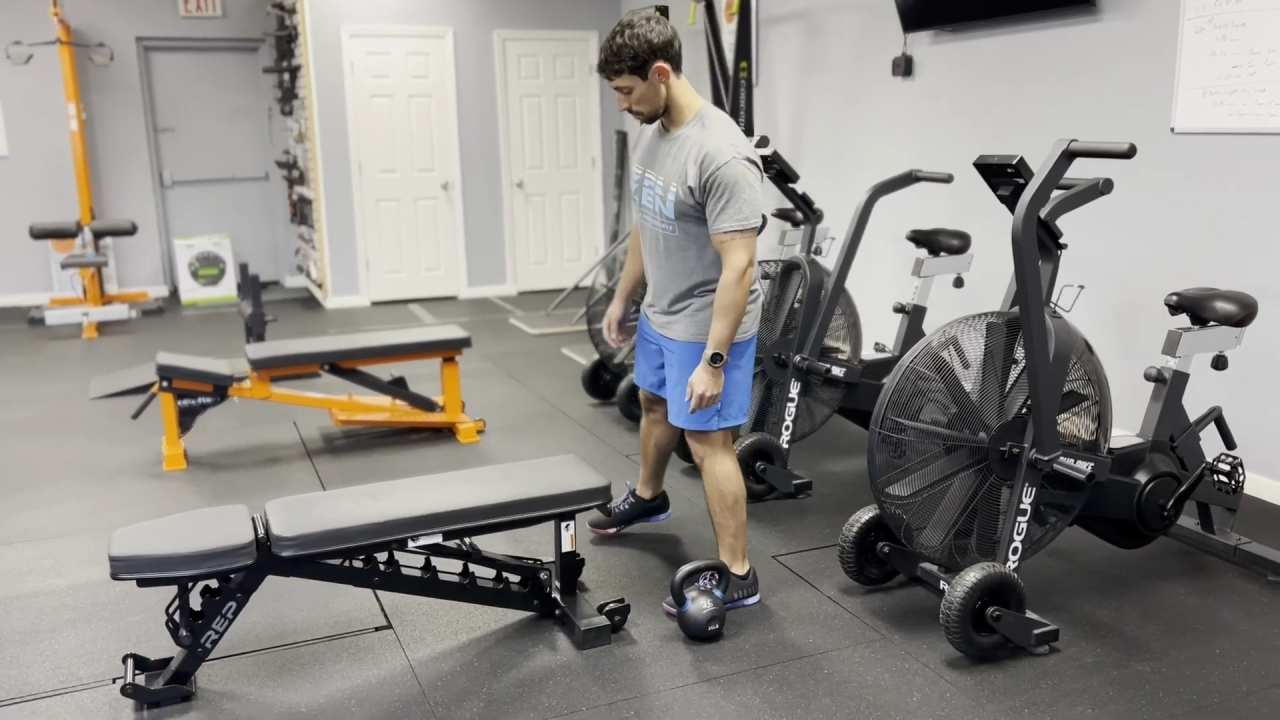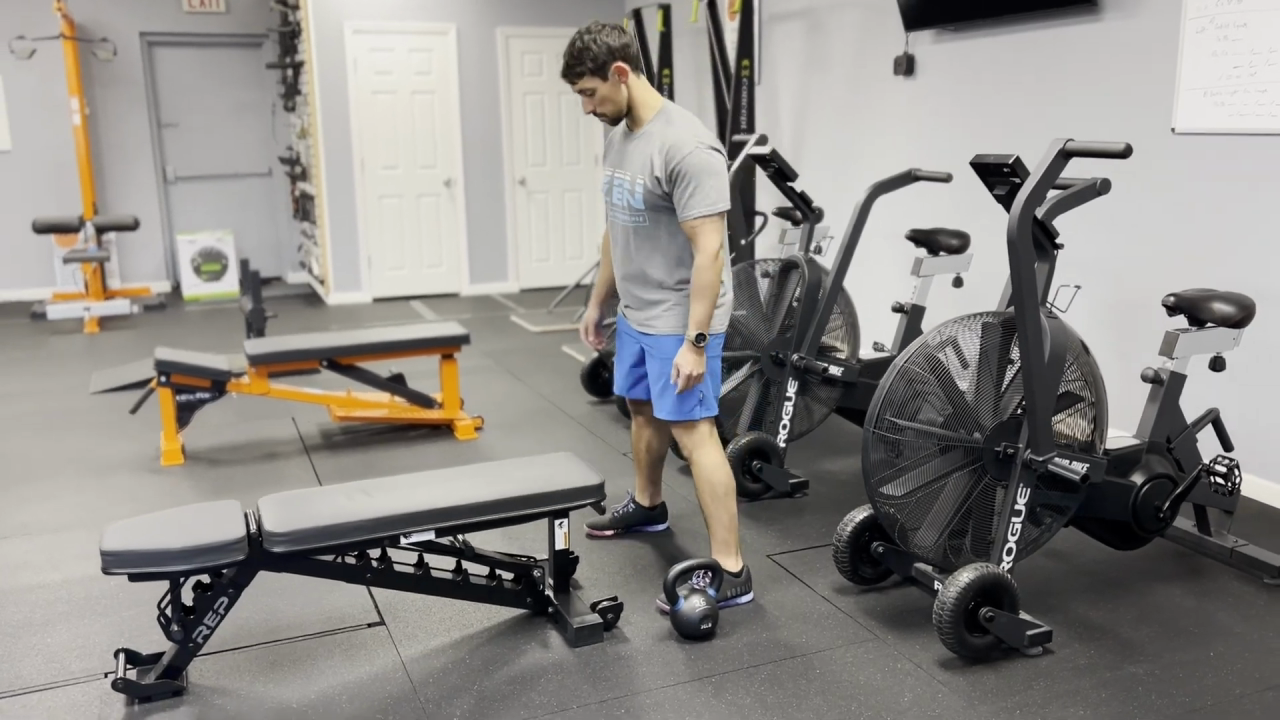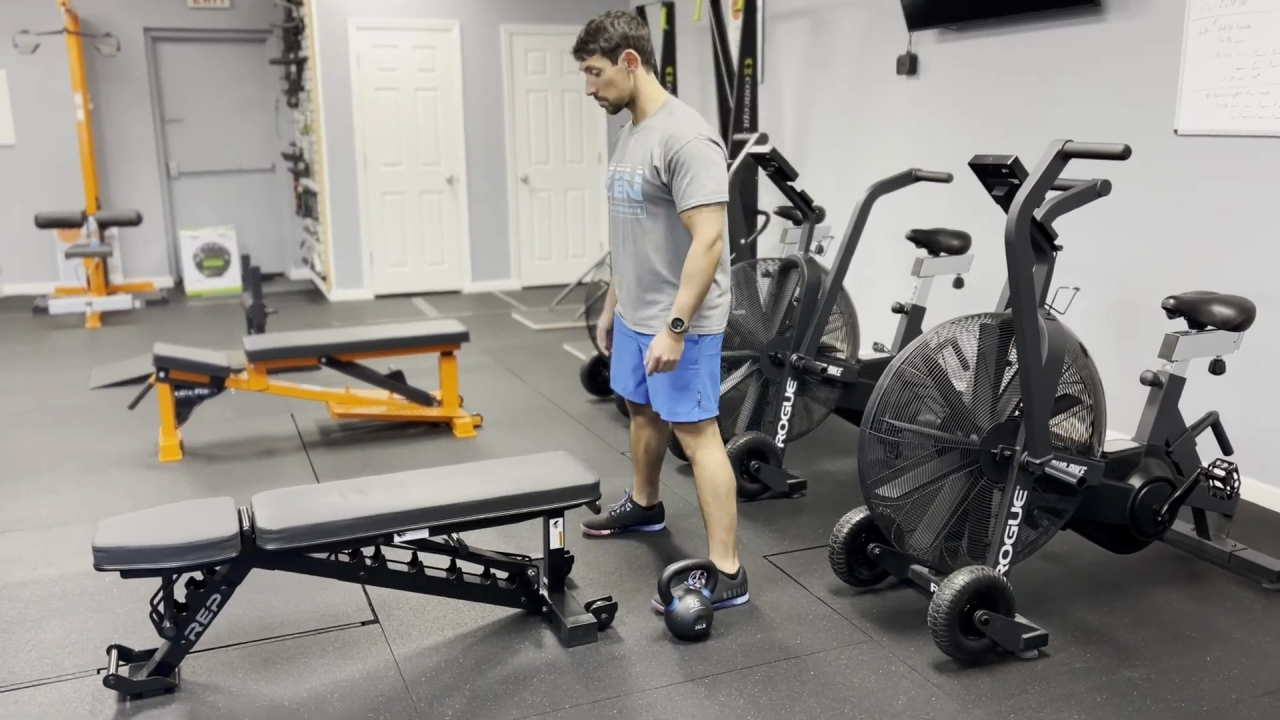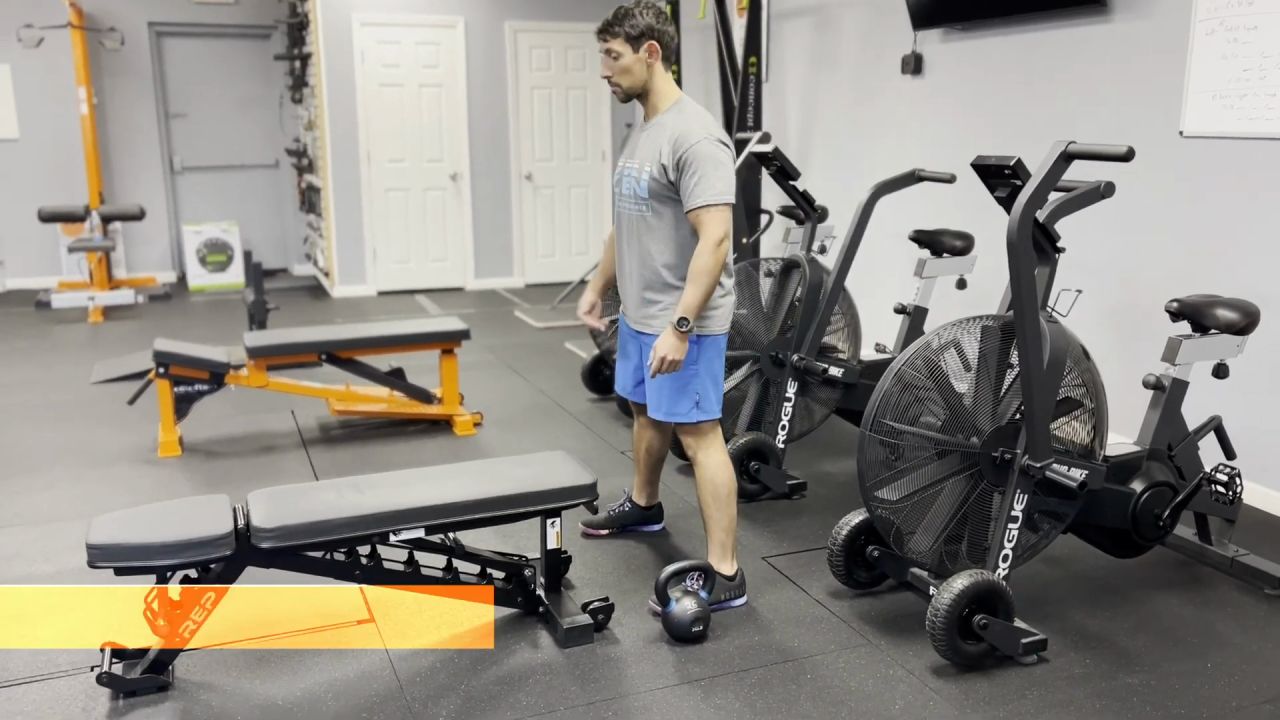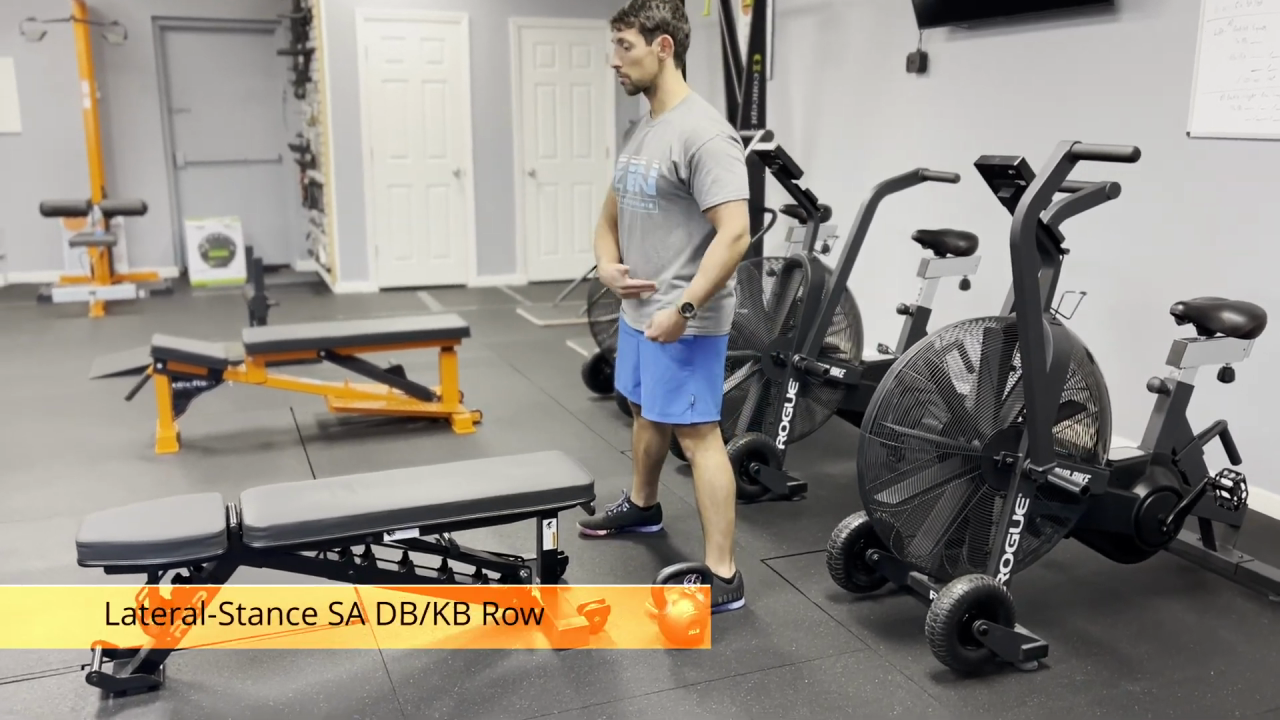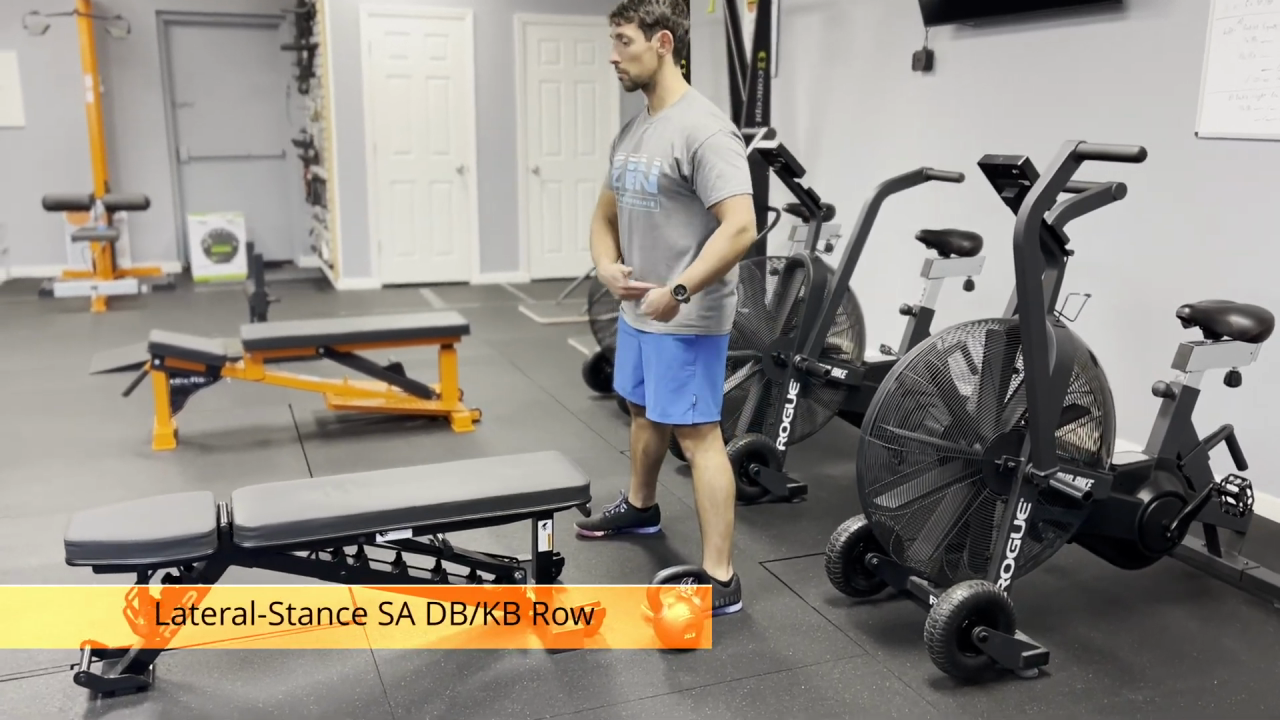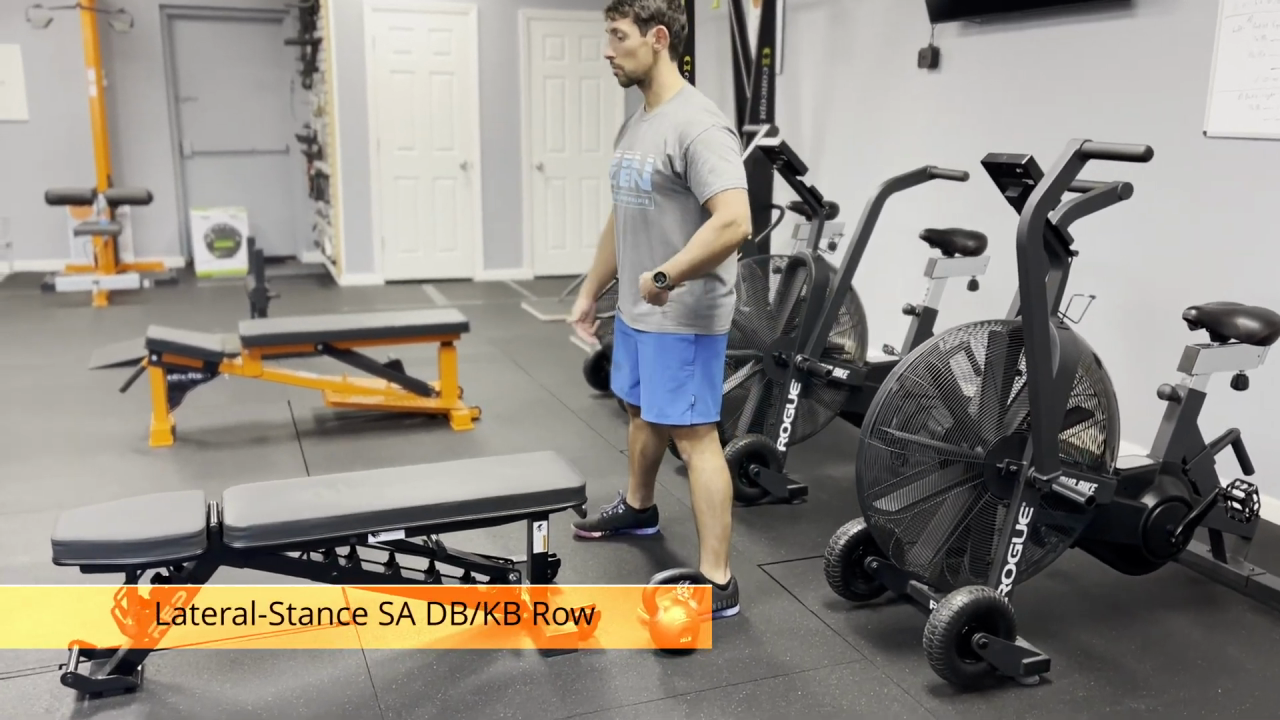
dt=0.3s
person 1, frame 1
left shoulder: (721, 154)
right shoulder: (651, 131)
left elbow: (738, 266)
left wrist: (713, 360)
right wrist: (621, 297)
left hip: (705, 323)
right hip: (660, 313)
left knee: (708, 442)
right knee: (654, 404)
left ankle: (737, 575)
right ankle: (648, 495)
person 1, frame 2
left shoulder: (686, 146)
right shoulder: (618, 137)
left elbow: (709, 250)
left wrist: (695, 342)
right wrist: (597, 301)
left hip: (681, 321)
right hip: (637, 313)
left knee: (693, 433)
right knee: (643, 409)
left ankle: (729, 571)
right ankle: (647, 504)
person 1, frame 3
left shoulder: (685, 137)
right shoulder: (628, 132)
left elbow: (708, 239)
left wrist: (675, 328)
right wrist: (611, 307)
left hip: (681, 320)
right hip: (636, 314)
left knee: (696, 434)
right knee: (643, 410)
left ankle: (726, 572)
right ankle: (644, 504)
person 1, frame 4
left shoulder: (694, 136)
right shoulder: (639, 133)
left elbow: (715, 239)
left wrist: (681, 326)
right wrist: (596, 286)
left hip: (683, 322)
right hip: (638, 314)
left knee: (699, 435)
right knee: (646, 411)
left ankle: (725, 574)
right ankle: (642, 505)
person 1, frame 5
left shoulder: (704, 134)
right shoulder: (639, 131)
left elbow: (734, 234)
right elbow: (613, 214)
left wrist: (685, 310)
right wrist: (608, 265)
left hip: (684, 319)
right hip: (640, 311)
left knee: (697, 435)
right knee: (646, 412)
left ankle: (721, 576)
right ankle: (642, 505)
person 1, frame 6
left shoulder: (703, 129)
right shoulder: (632, 130)
left elbow: (741, 227)
right elbow: (607, 213)
left wrist: (678, 290)
right wrist: (607, 265)
left hip: (687, 320)
right hip: (639, 310)
left knee: (697, 436)
right knee: (643, 410)
left ankle: (719, 579)
right ankle: (639, 507)
person 1, frame 7
left shoulder: (697, 125)
right shoulder: (634, 125)
left elbow: (734, 223)
left wrist: (664, 277)
right wrist: (588, 292)
left hip: (684, 316)
right hip: (636, 309)
left knee: (693, 437)
right knee: (641, 411)
left ankle: (716, 582)
right ankle: (638, 507)
